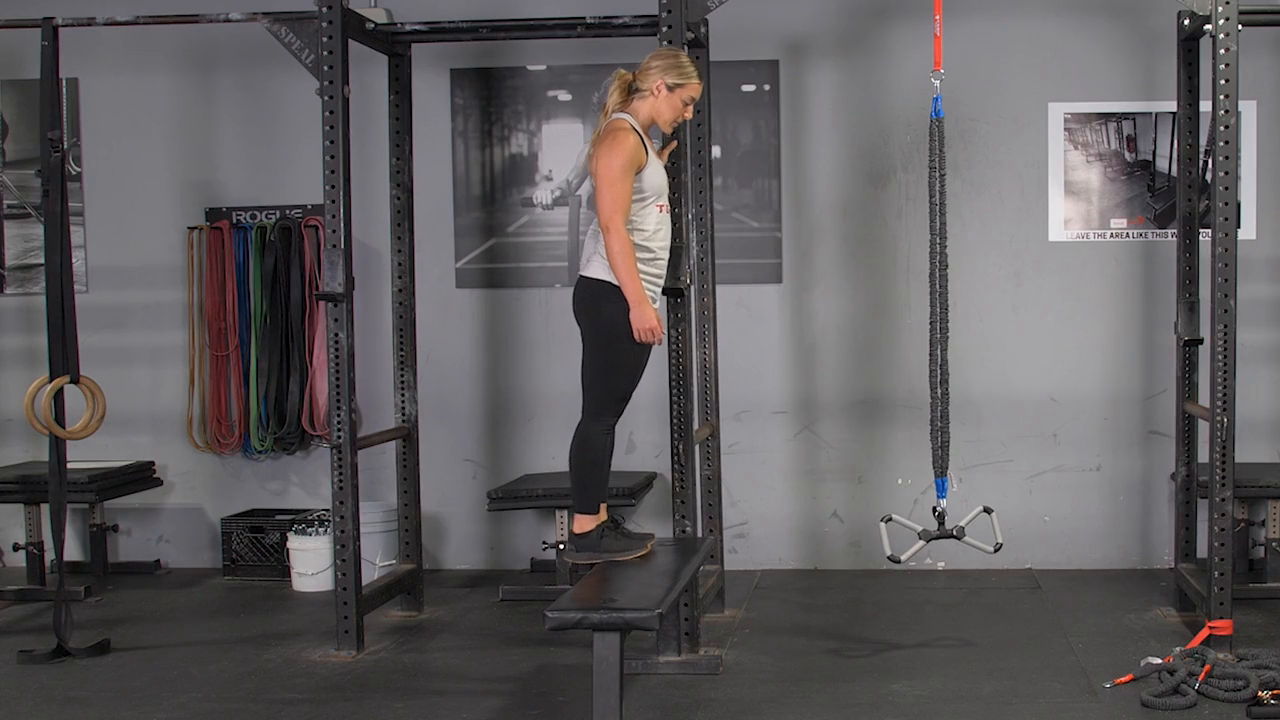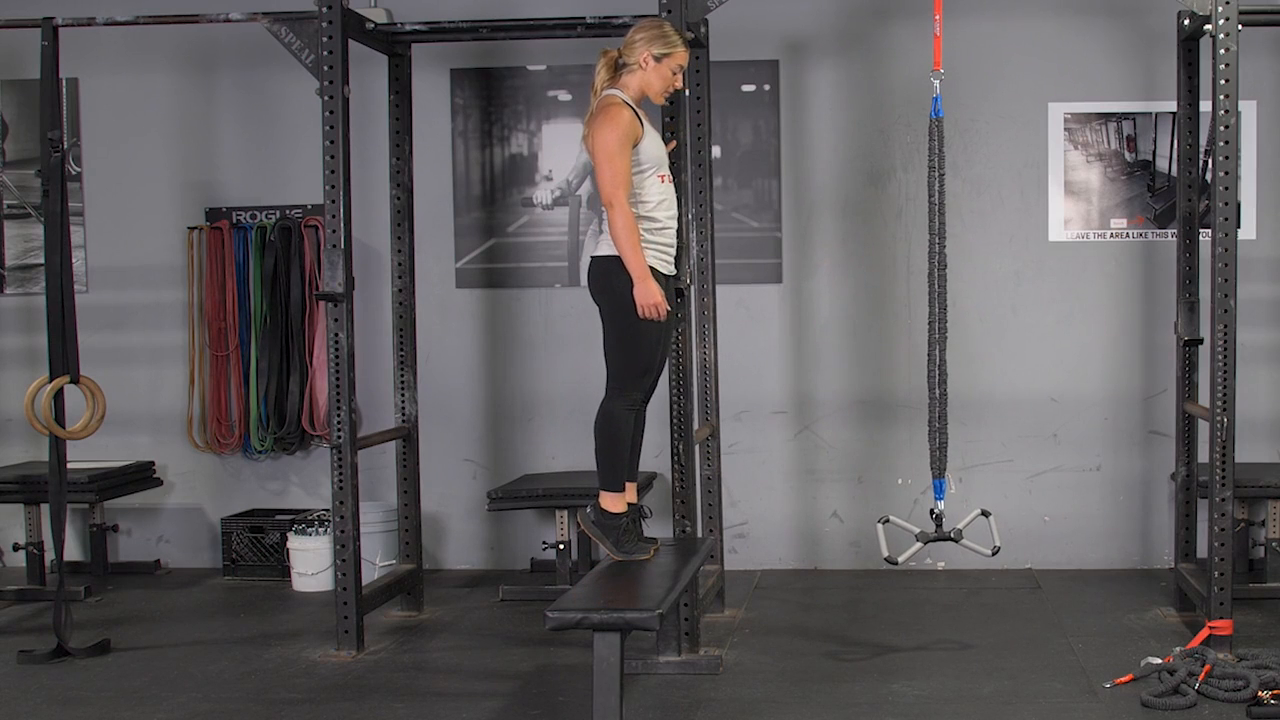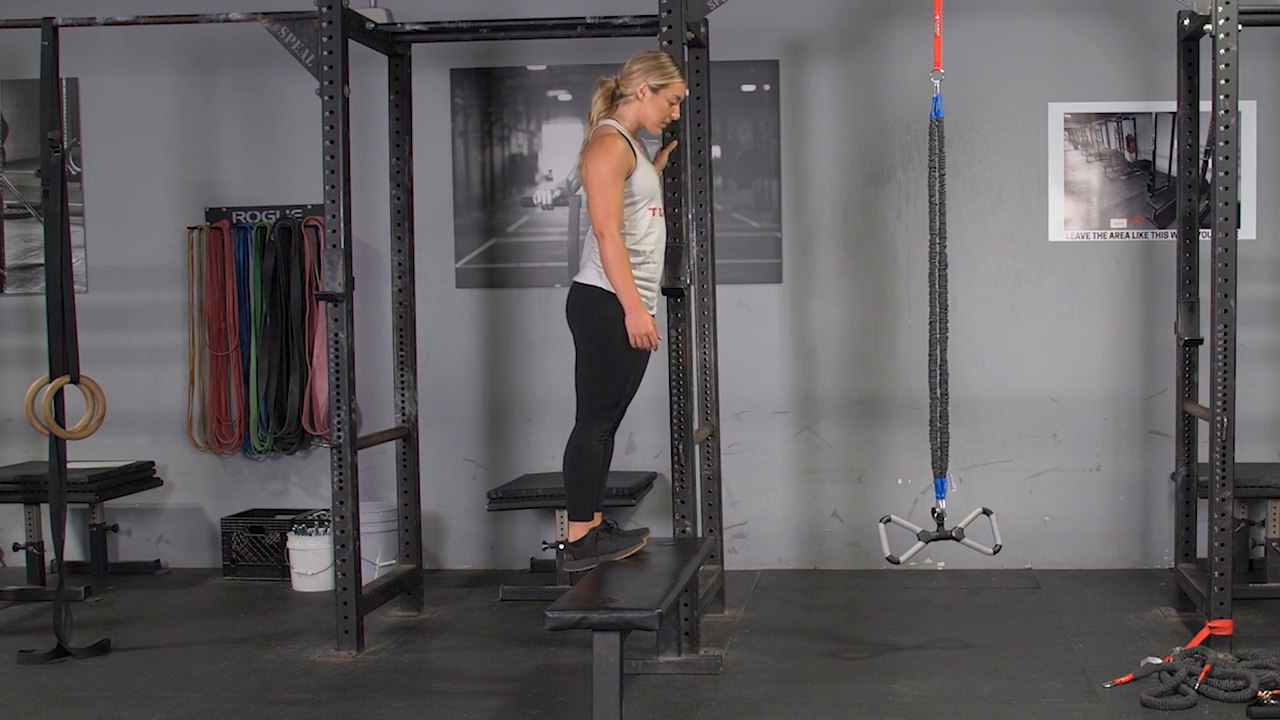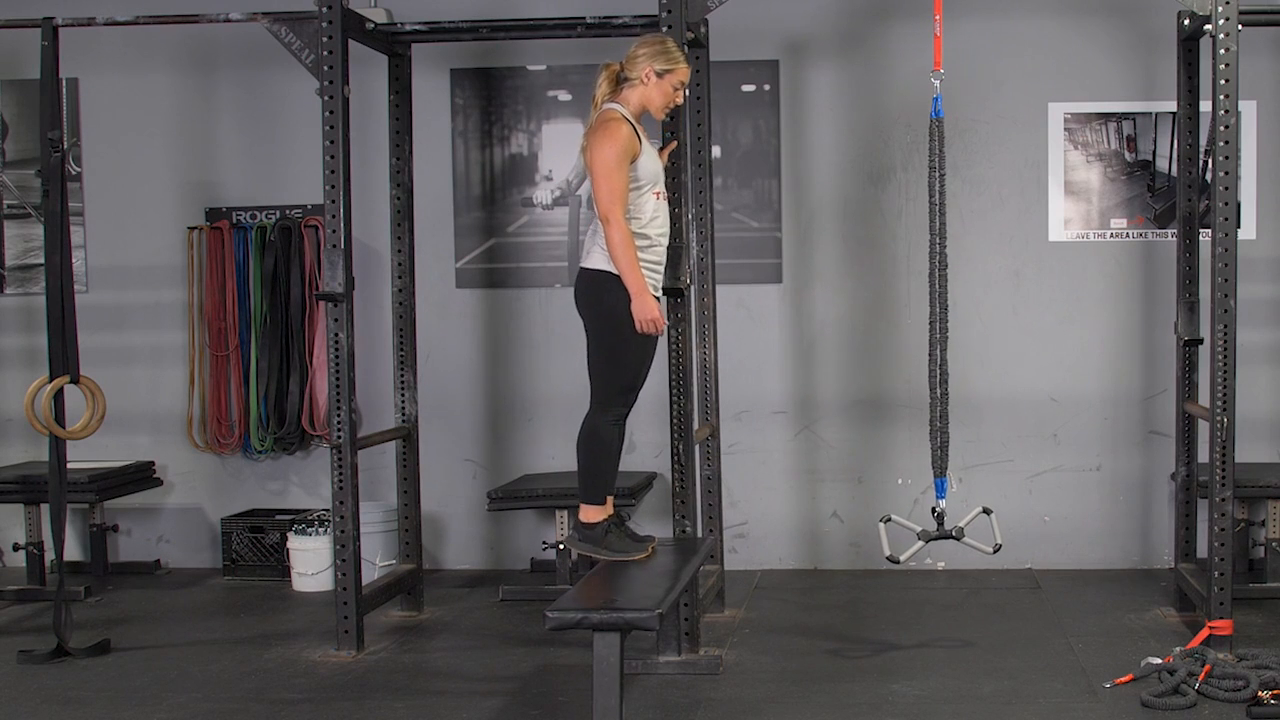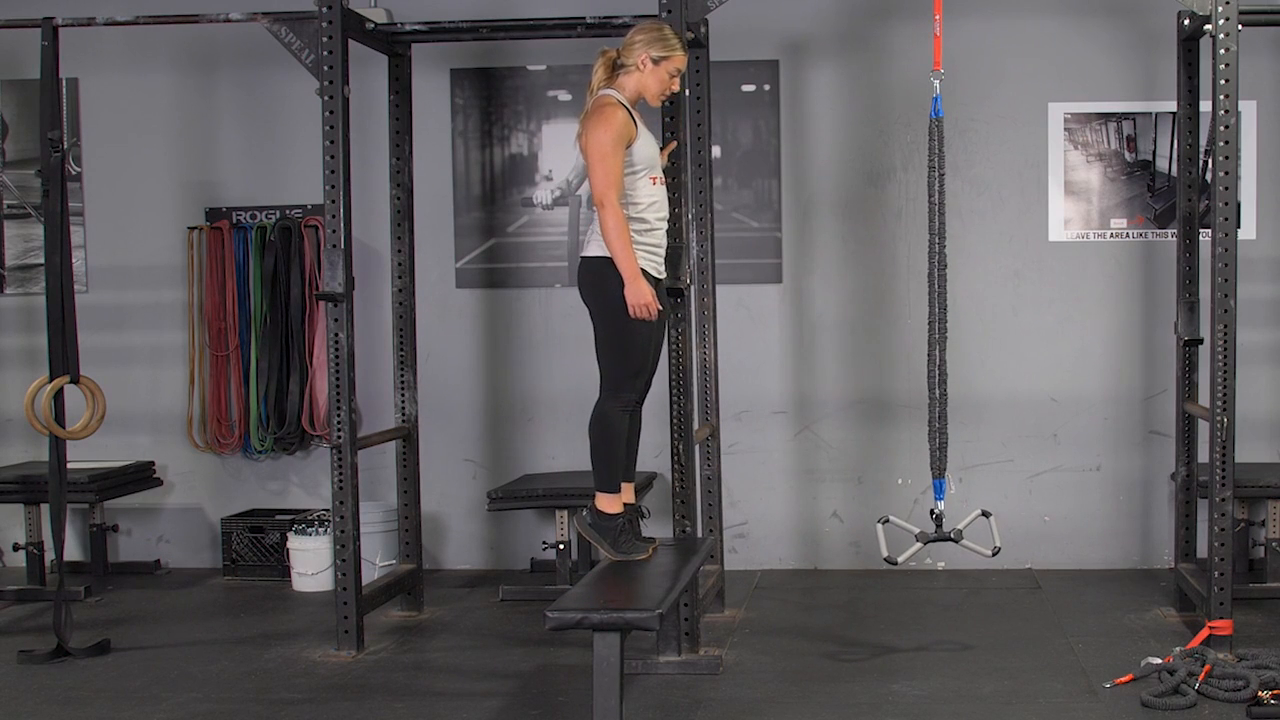
dt=1s
person 1, frame 1
left shoulder: (638, 139)
right shoulder: (621, 138)
right elbow: (612, 226)
left wrist: (662, 160)
right wrist: (638, 303)
left hip: (626, 296)
right hip: (612, 296)
left knee: (607, 412)
right knee: (601, 413)
left ankle: (597, 522)
right ankle: (585, 532)
person 1, frame 2
left shoulder: (633, 115)
right shoulder: (614, 113)
right elbow: (616, 202)
left wrist: (668, 153)
right wrist: (641, 278)
left hip: (650, 271)
right hip: (628, 272)
left knee: (637, 394)
right knee: (625, 392)
left ankle: (626, 507)
right ankle: (608, 509)
person 1, frame 3
left shoulder: (630, 145)
right shoulder: (609, 144)
right elbow: (607, 233)
left wrist: (659, 166)
right wrist: (633, 309)
left hip: (628, 305)
right hip: (606, 303)
left knee: (606, 421)
right knee: (595, 421)
left ankle: (592, 528)
right ankle: (580, 540)
person 1, frame 4
left shoulder: (631, 129)
right shoulder: (613, 127)
right elbow: (612, 219)
left wrist: (663, 160)
right wrist: (640, 294)
left hip: (632, 287)
right hip: (613, 286)
left knee: (617, 405)
right knee: (609, 405)
left ankle: (603, 516)
right ankle: (590, 522)
person 1, frame 5
left shoulder: (629, 116)
right shoulder: (609, 113)
right elbow: (606, 202)
left wrist: (663, 160)
right wrist: (631, 278)
left hip: (642, 271)
right hip: (616, 272)
left knee: (632, 394)
right knee: (619, 393)
left ankle: (625, 507)
right ankle: (604, 511)
